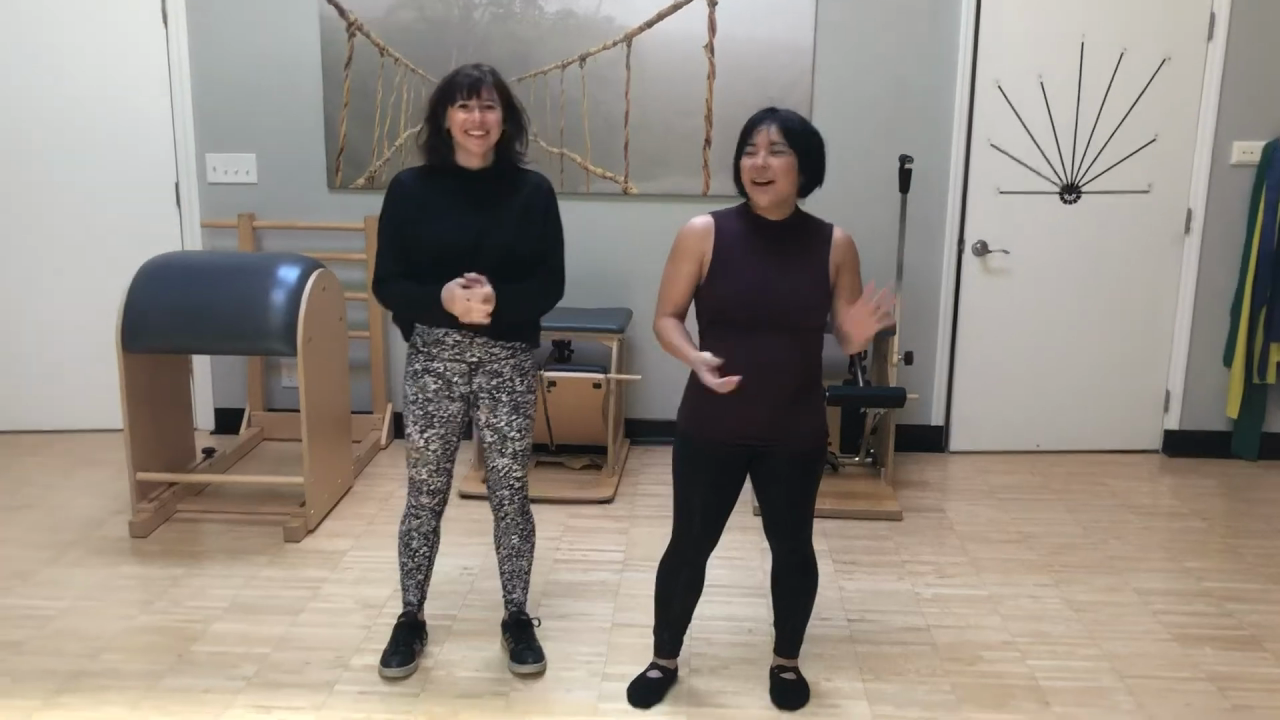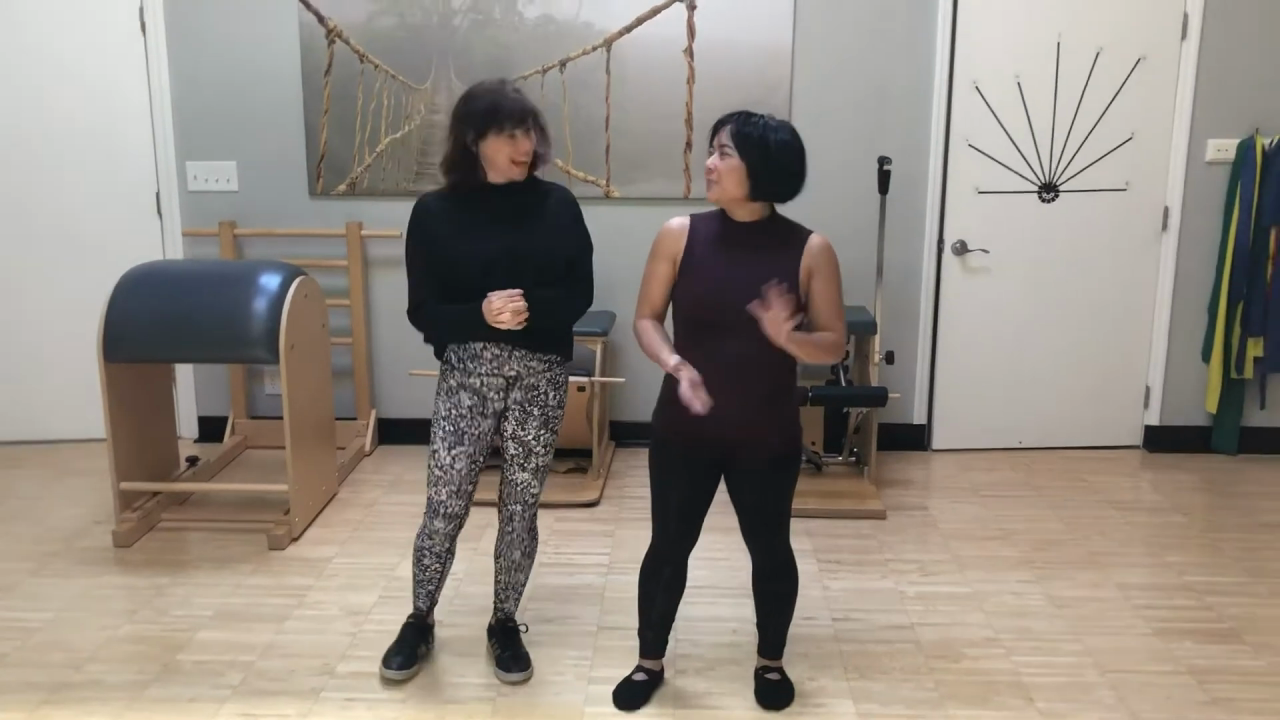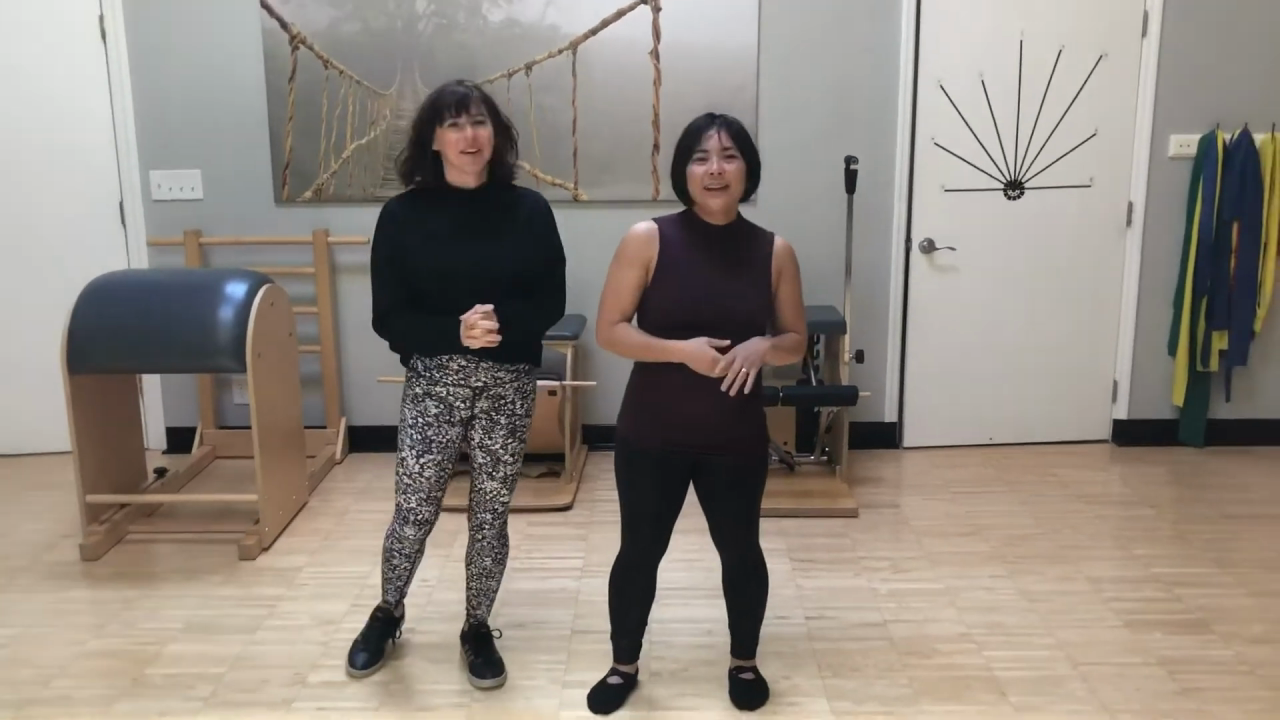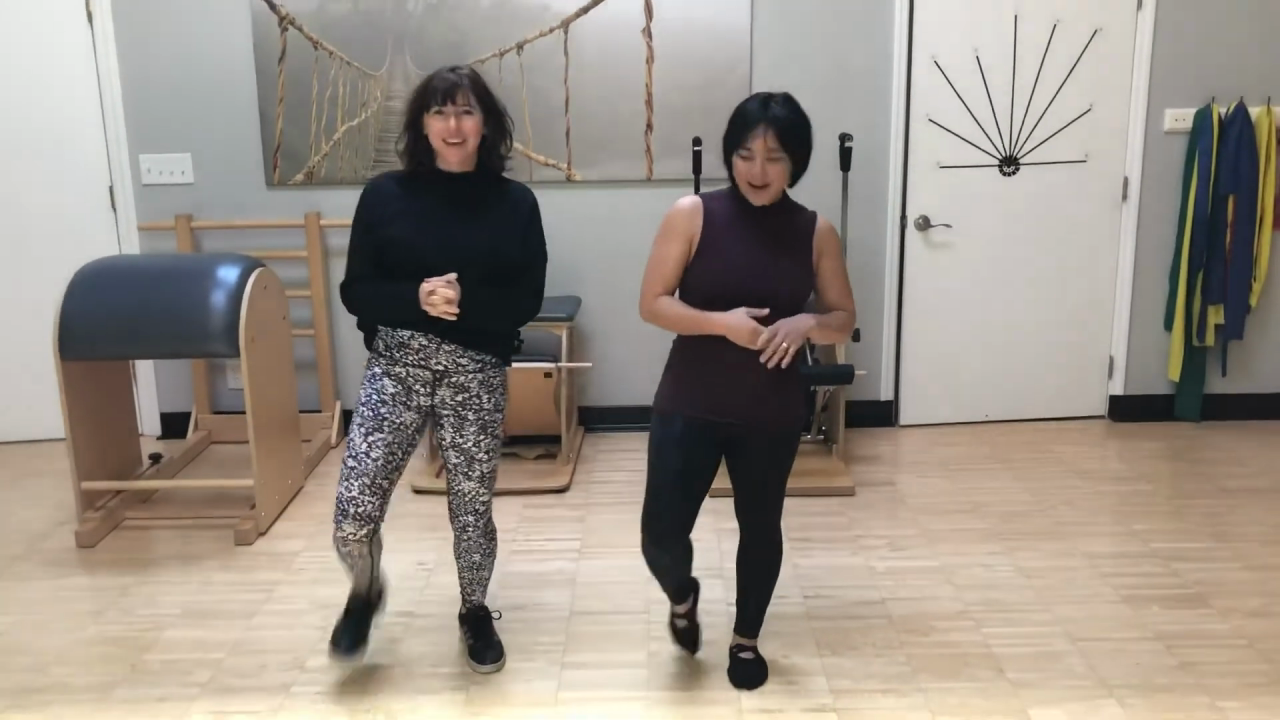
dt=0.7s
person 1, frame 1
left shoulder: (532, 191)
right shoulder: (411, 189)
left elbow: (550, 285)
right elbow: (386, 284)
left wrist: (499, 299)
right wrist: (441, 299)
left hip: (508, 360)
right hip: (433, 358)
left knee: (510, 494)
right knee: (425, 493)
left ankle: (517, 617)
right ankle: (410, 618)
person 1, frame 2
left shoulder: (557, 204)
right shoulder: (436, 212)
left elbow: (579, 294)
right elbow: (423, 310)
left wrist: (530, 305)
right wrist: (481, 313)
left hip: (540, 374)
right hip: (468, 373)
left knee: (520, 507)
right knee: (445, 507)
left ankle: (504, 623)
right ankle: (420, 621)
person 1, frame 3
left shoulder: (529, 210)
right shoulder: (403, 215)
left elbow: (551, 304)
right elbow: (387, 318)
left wrist: (502, 323)
right wrist: (455, 331)
left hip: (508, 383)
right hip: (432, 381)
left knee: (491, 513)
right knee: (413, 513)
left ankle: (478, 629)
right ankle: (387, 614)
person 1, frame 4
left shoulder: (514, 202)
right shoulder: (386, 195)
left elbow: (527, 301)
right elbow: (356, 292)
left wrist: (465, 300)
right wrist: (417, 298)
left hip: (476, 372)
right hip: (396, 365)
left knee: (472, 509)
right knee: (354, 514)
left ankle: (475, 613)
right ankle: (365, 593)
person 2, frame 1
left shoulder: (833, 244)
right shoulder: (704, 232)
left elbow: (849, 335)
right elbow: (666, 316)
left wrist: (861, 329)
right wrist: (694, 357)
left hip: (796, 434)
right hip: (710, 429)
left knee: (792, 548)
right knee: (690, 545)
left ankle: (786, 660)
right ankle: (664, 659)
person 2, frame 2
left shoulder: (809, 249)
right shoulder: (680, 234)
left elbow: (832, 347)
right elbow: (647, 317)
left wrist: (787, 335)
right wrist: (672, 362)
left hip: (768, 437)
right hip: (684, 430)
left knee: (770, 549)
right knee: (669, 546)
left ankle: (770, 662)
right ankle: (650, 661)
person 2, frame 3
left shoulder: (774, 251)
right shoulder: (648, 240)
left elbow: (796, 339)
right elbow: (610, 331)
left wrist: (762, 347)
right wrist: (682, 351)
left hip: (737, 437)
right hip: (651, 435)
left knee: (741, 550)
right knee: (640, 552)
left ankle: (744, 661)
right ankle: (624, 664)
person 2, frame 4
left shoulder: (815, 231)
right shoulder: (692, 214)
left elbow: (843, 318)
right elbow: (652, 303)
left wrist: (805, 324)
right wrist: (721, 322)
left hip: (772, 411)
right hip: (689, 404)
left knee: (761, 527)
right knee: (662, 530)
left ankle: (745, 639)
right ankle: (683, 597)
